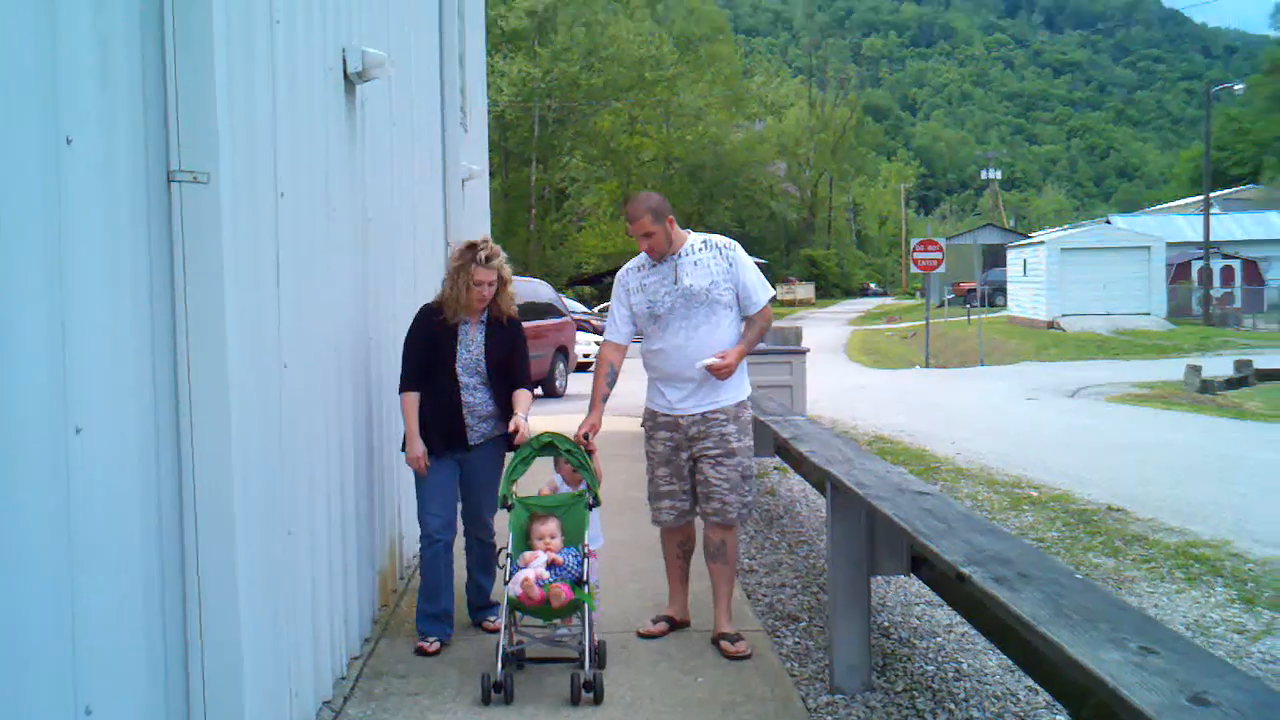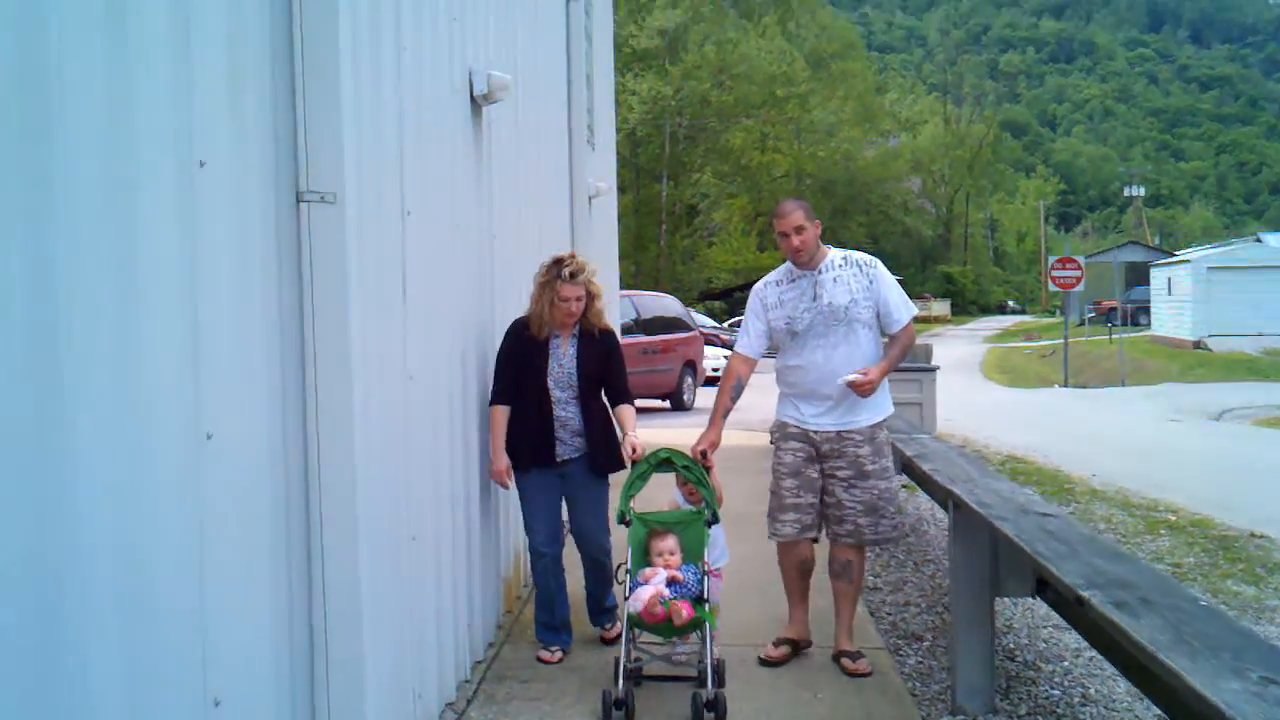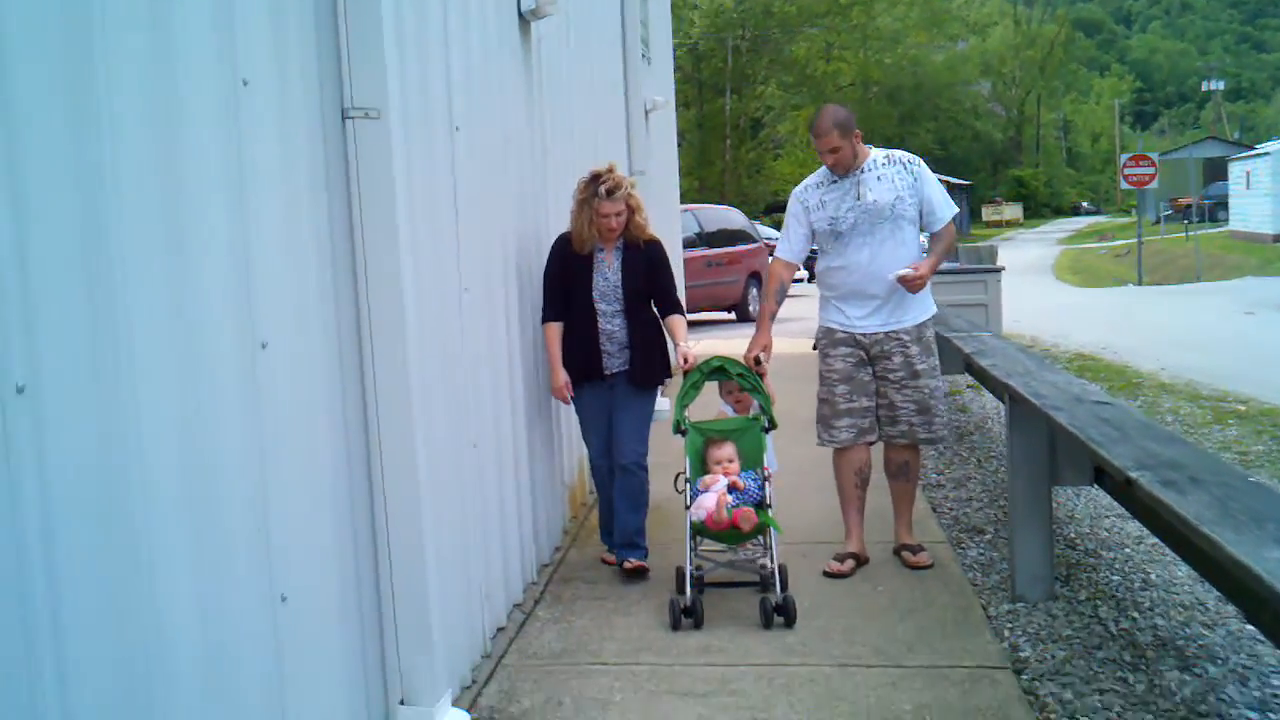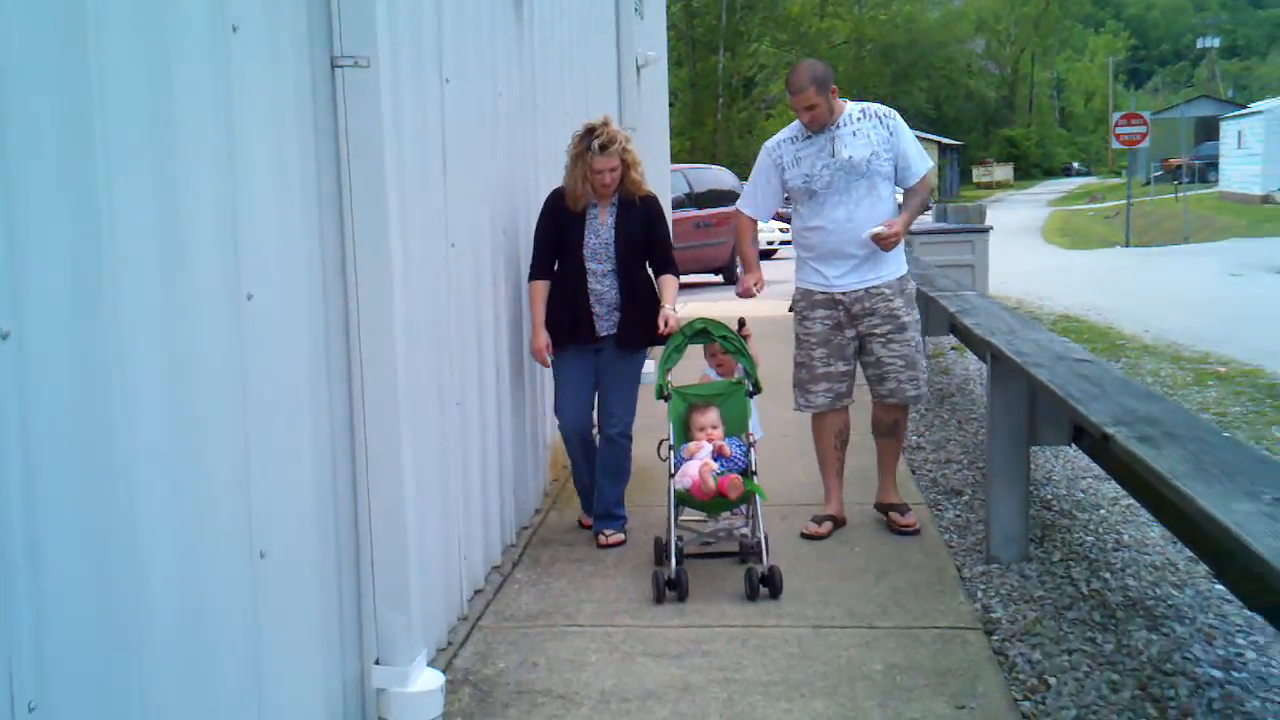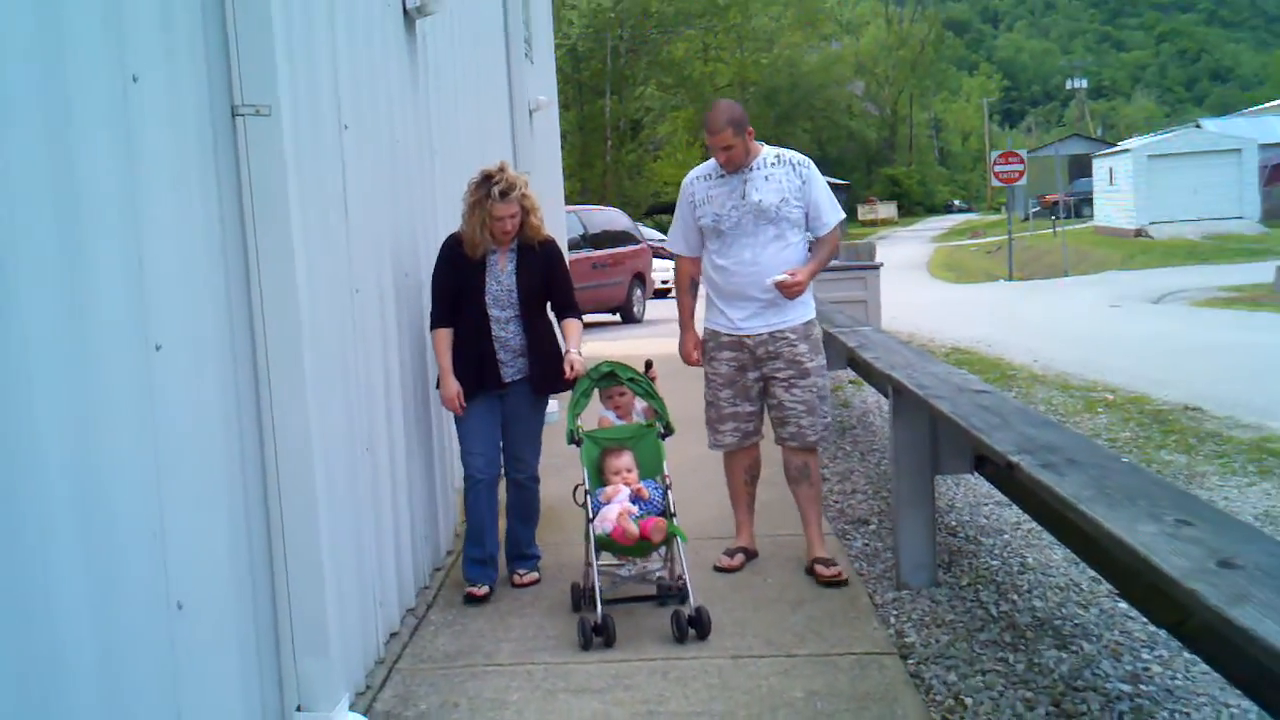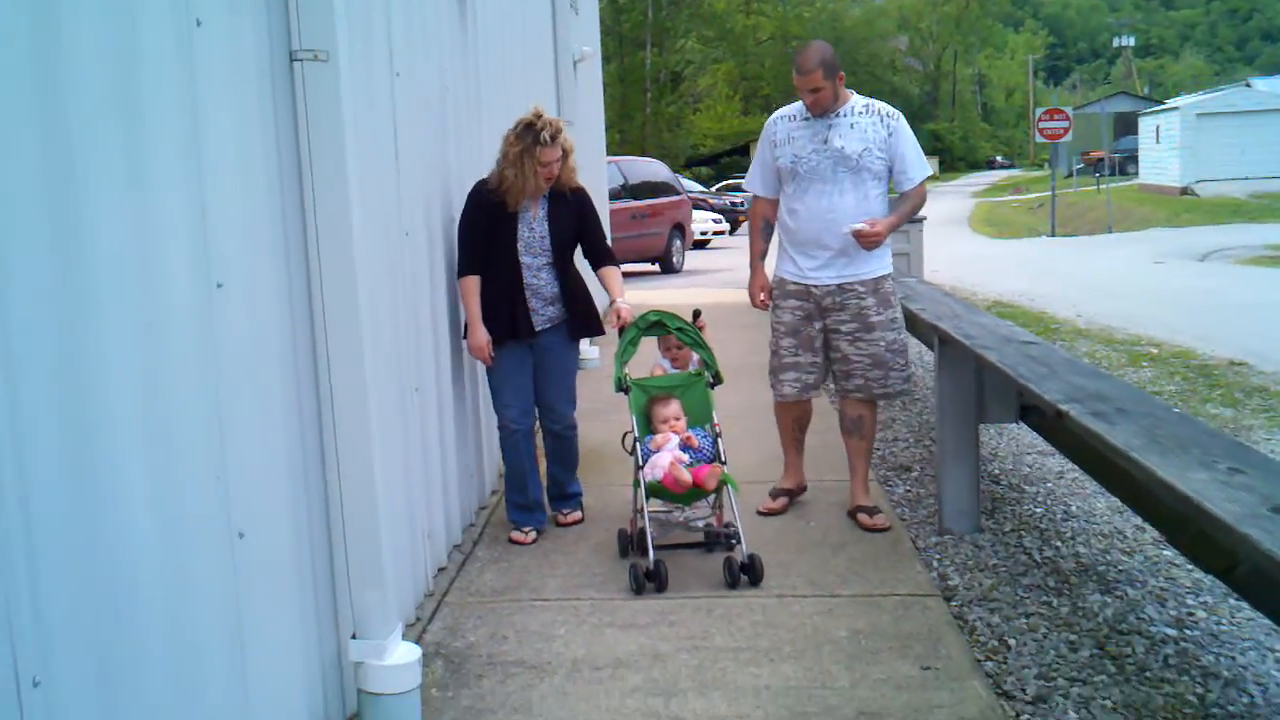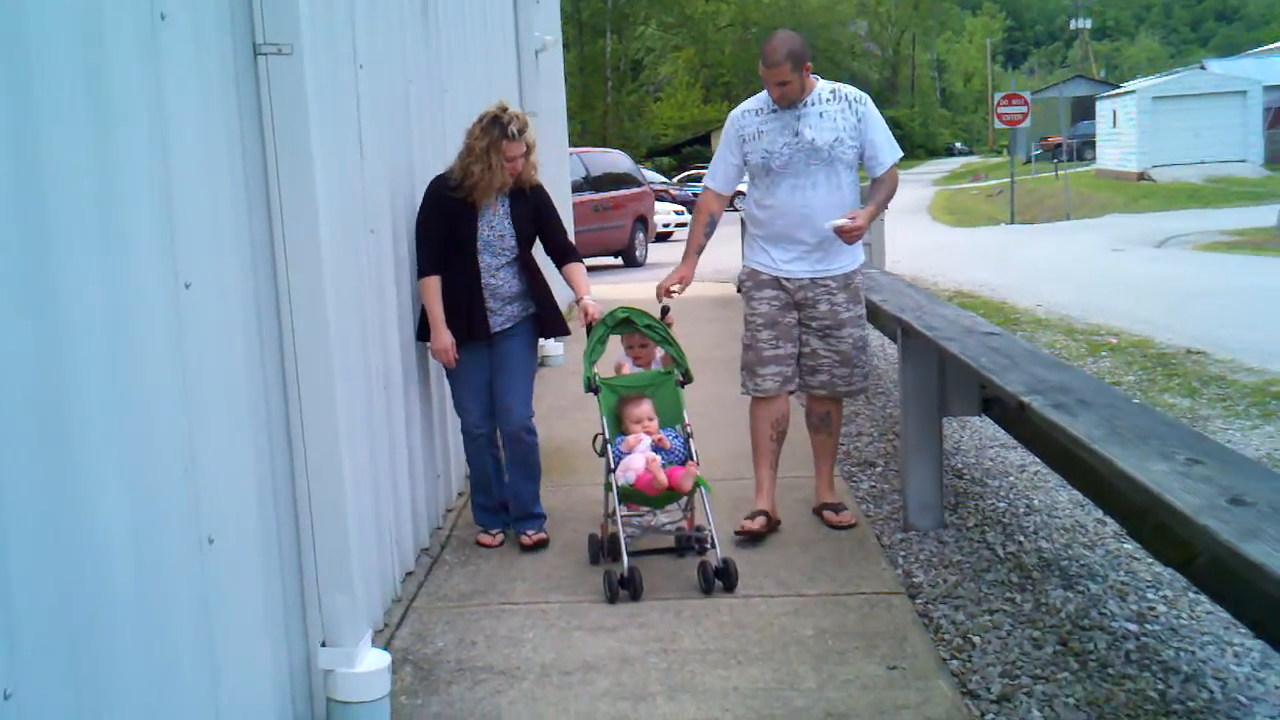
dt=0.4s
person 1, frame 1
left shoulder: (724, 252)
right shoulder: (629, 276)
left elbow: (761, 312)
right elbow: (613, 346)
left wrist: (739, 352)
right wrist: (595, 410)
left hip: (722, 409)
right hip: (664, 412)
left knee: (722, 515)
right knee: (673, 515)
left ankle: (724, 622)
right ankle: (677, 607)
person 1, frame 2
left shoulder: (865, 269)
right shoulder: (766, 291)
left elbow: (904, 331)
right elbow: (742, 359)
left wrist: (881, 370)
right wrist: (715, 427)
left hip: (859, 427)
right hip: (795, 426)
left knee: (850, 535)
right knee: (790, 531)
left ankle: (844, 640)
right ankle: (797, 626)
person 1, frame 3
left shoulder: (907, 168)
right shoulder: (807, 194)
left elbow: (945, 228)
right elbow: (784, 263)
left wrist: (929, 265)
right wrist: (763, 329)
left hip: (906, 327)
right hip: (841, 332)
left knee: (904, 435)
right knee: (848, 436)
left ankle: (904, 534)
right ankle: (853, 542)
person 1, frame 4
left shoulder: (882, 122)
right shoulder: (778, 148)
left elbow: (921, 182)
right elbow: (747, 214)
left wrist: (903, 221)
right wrist: (751, 267)
left hip: (884, 284)
right hip: (818, 292)
left knee: (895, 391)
right knee: (826, 399)
left ankle: (888, 492)
right ankle: (833, 503)
person 1, frame 5
left shoulder: (797, 169)
right shoulder: (695, 184)
left elbow: (830, 233)
right elbow: (688, 262)
left wrist: (809, 270)
right wrist: (686, 329)
left hip: (792, 327)
right hip: (726, 333)
left knee: (801, 437)
right knee: (737, 438)
left ankle: (816, 548)
right ankle: (744, 536)
person 1, frame 6
left shoulder: (885, 120)
right shoulder: (779, 125)
left elbow: (915, 190)
right elbow: (764, 203)
left wrist: (889, 223)
right wrist: (757, 268)
left hip: (863, 280)
right hip: (794, 280)
left knee: (860, 388)
right knee: (789, 386)
left ankle: (860, 494)
right ankle: (792, 475)
person 1, frame 7
left shoulder: (853, 105)
right shoulder: (744, 119)
left elbow: (886, 173)
right elbow: (715, 193)
left wrist: (868, 212)
right wrist: (689, 261)
left hip: (834, 273)
right hip: (767, 274)
left knee: (827, 387)
right knee: (767, 386)
left ankle: (825, 491)
right ankle: (764, 502)
person 2, frame 1
left shoulder: (508, 325)
right shoulder: (431, 319)
left elbow: (521, 381)
right elbow: (411, 381)
left wrist: (520, 414)
right wrist: (413, 437)
left hip: (487, 440)
right hip: (438, 441)
left knee: (481, 527)
right knee: (436, 530)
left ankle: (483, 606)
right ankle: (432, 626)
person 2, frame 2
left shoulder: (601, 338)
right shoulder: (522, 334)
left elbow: (619, 394)
right elbow: (502, 396)
left wrist: (630, 433)
right wrist: (499, 451)
left hip: (587, 455)
right hip: (535, 457)
left knee: (594, 540)
right knee: (544, 547)
left ankle: (605, 612)
right ankle: (552, 635)
person 2, frame 3
left shoulder: (648, 249)
right shoulder: (567, 249)
left elbow: (668, 304)
right elbow: (554, 312)
left wrist: (681, 343)
right wrist: (557, 368)
left hip: (637, 369)
right hip: (587, 371)
left knee: (630, 458)
right knee: (601, 459)
left ankle: (632, 548)
right ankle: (613, 539)
person 2, frame 4
left shoulder: (644, 205)
right shoulder: (560, 204)
left elbow: (664, 264)
right elbow: (541, 268)
left wrist: (667, 305)
right wrist: (539, 327)
left hip: (626, 332)
right hip: (573, 331)
left knee: (616, 428)
right knee: (573, 422)
left ankle: (610, 517)
right ankle: (590, 500)
person 2, frame 5
left shoulder: (543, 248)
right shoulder: (457, 250)
left elbow: (566, 307)
right elbow: (442, 317)
left wrist: (572, 349)
right wrist: (447, 375)
left hip: (528, 376)
right hip: (475, 379)
left knee: (523, 471)
right knee: (480, 472)
left ankle: (523, 558)
right ankle: (479, 572)
person 2, frame 6
left shoulder: (572, 197)
right shoulder: (486, 198)
left elbow: (600, 253)
right elbow: (470, 265)
left wrist: (617, 298)
right wrist: (475, 325)
left hip: (558, 324)
right hip: (505, 327)
left knee: (559, 418)
right knee: (515, 423)
left ankle: (566, 497)
right ankle: (525, 514)
person 2, frame 7
left shoulder: (530, 194)
right shoulder: (444, 193)
left elbow: (562, 250)
right elbow: (428, 266)
left wrist: (584, 296)
right wrist: (438, 328)
left hip: (516, 323)
right hip: (463, 327)
left knee: (517, 421)
right knee: (476, 426)
left ankle: (530, 518)
right ankle: (491, 517)
